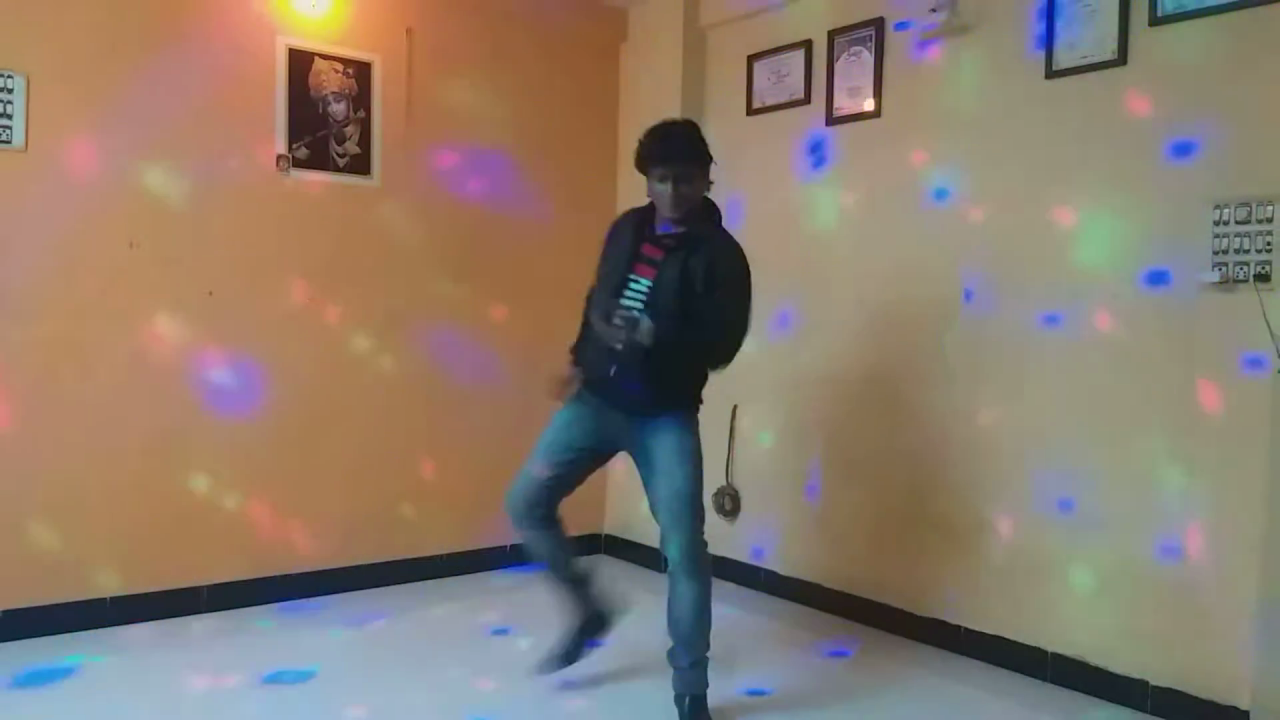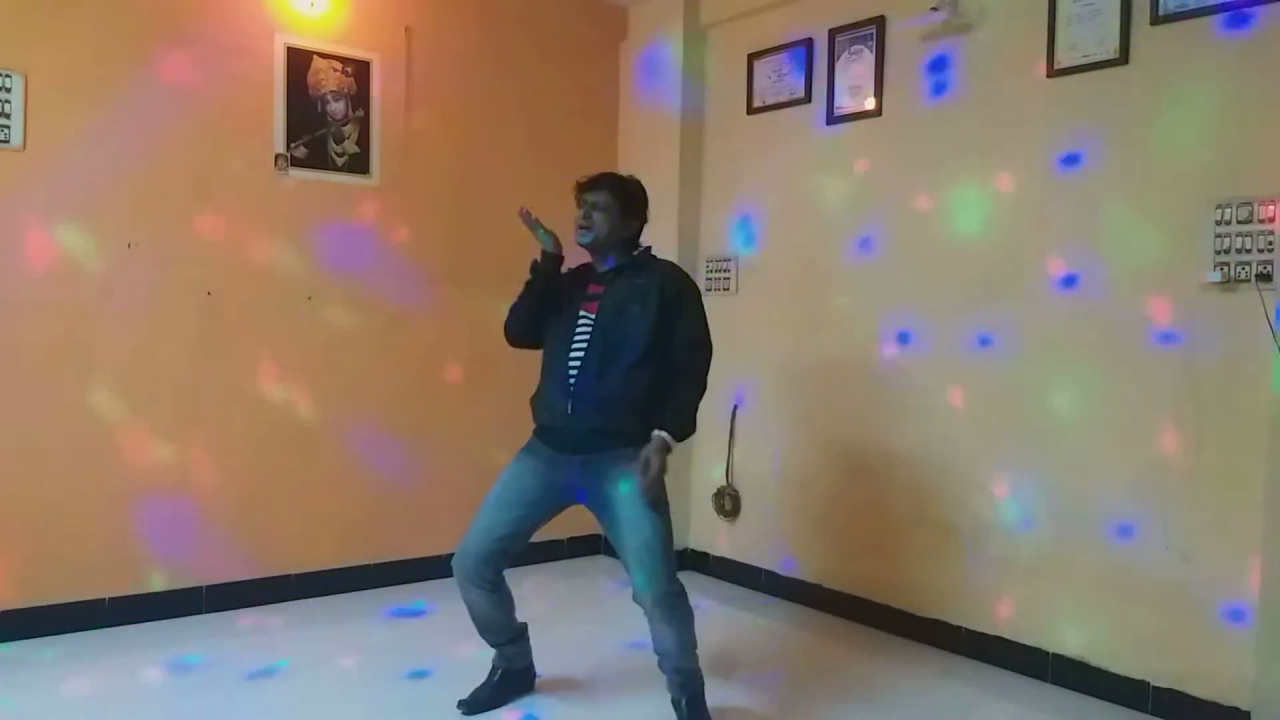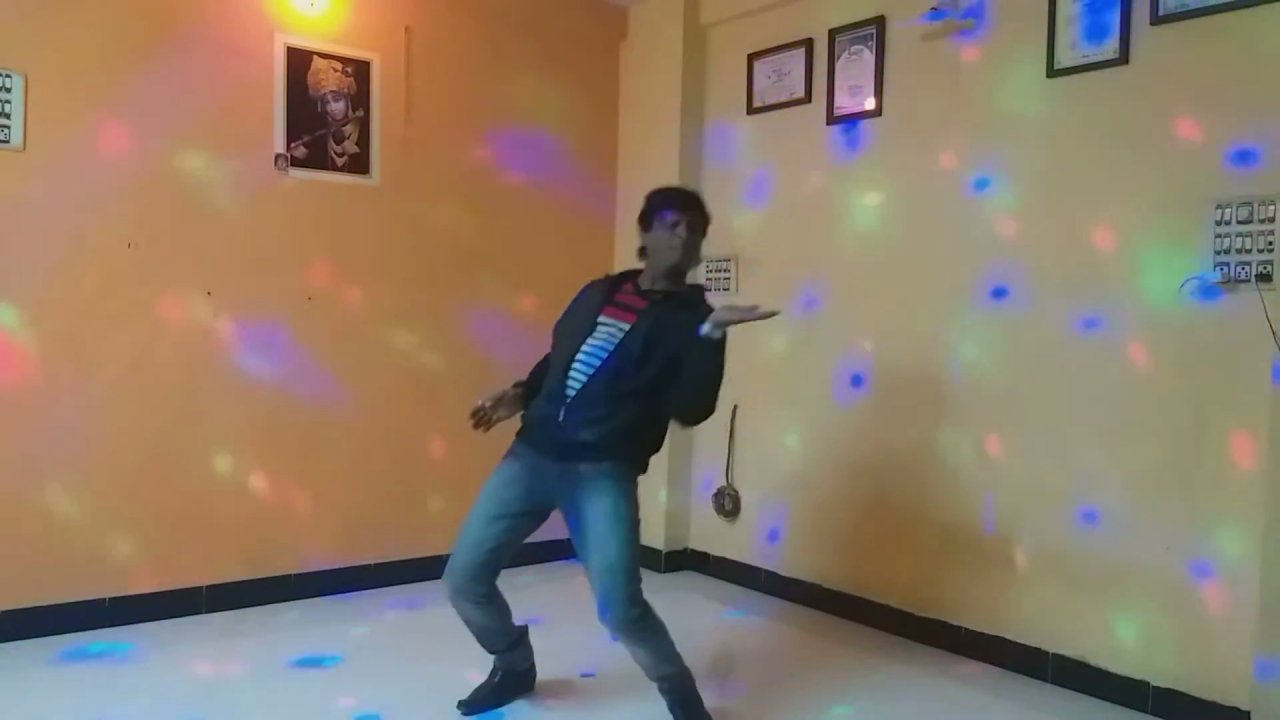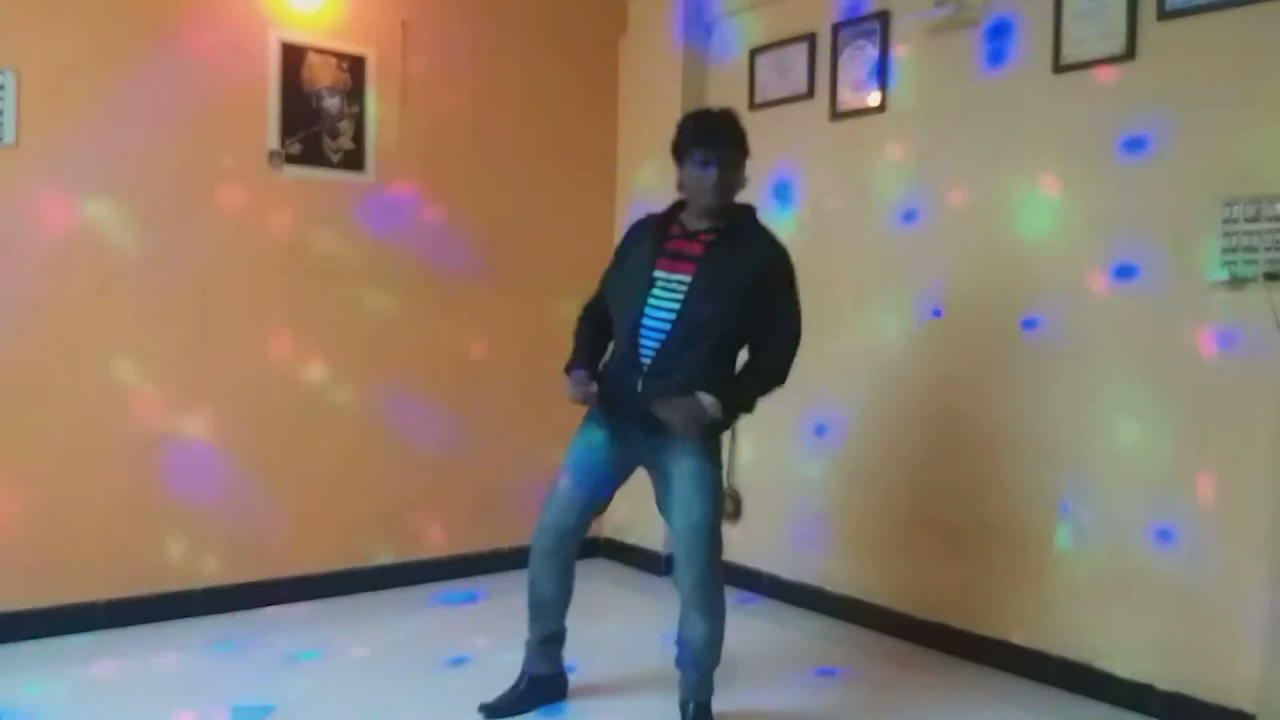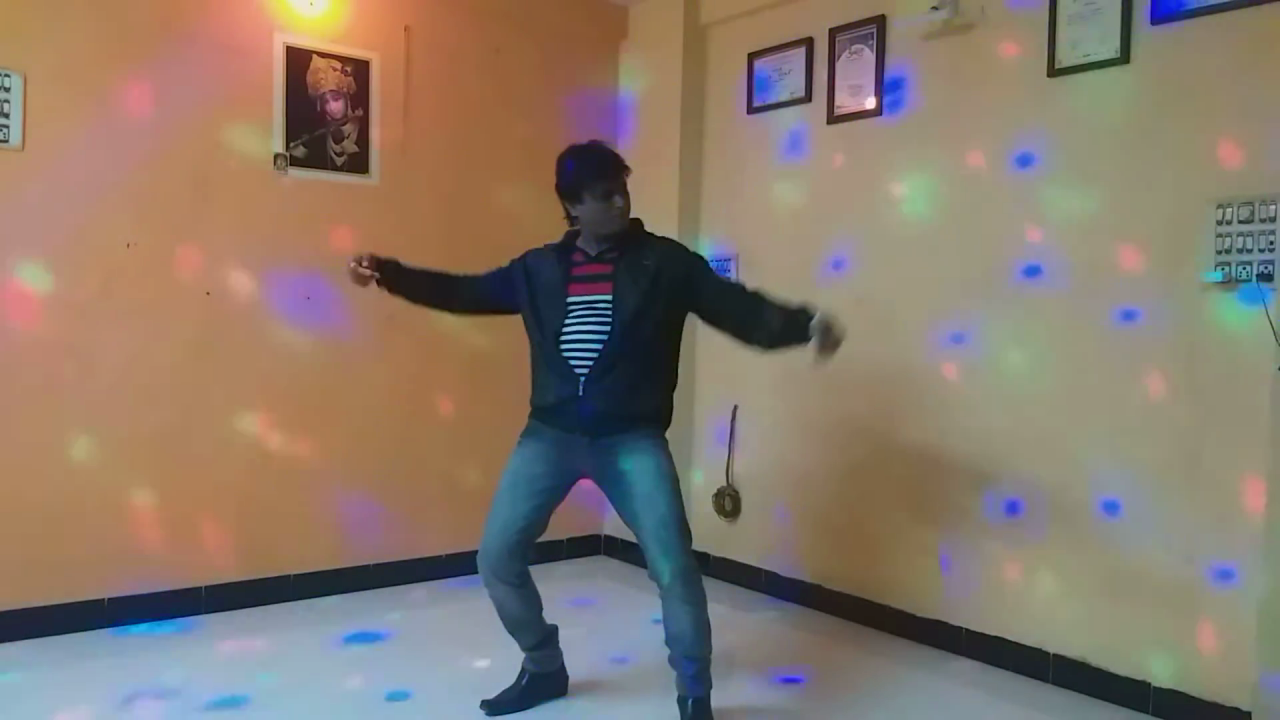
dt=1s
person 1, frame 1
left shoulder: (720, 253)
right shoulder: (626, 230)
left elbow: (721, 344)
left wrist: (651, 334)
right wrist: (580, 358)
left hip: (666, 416)
right hip: (595, 400)
left knee: (682, 549)
right knee: (524, 503)
right ankle: (588, 608)
person 1, frame 2
left shoulder: (665, 283)
right shoulder: (569, 285)
left elbow: (691, 370)
right elbow: (519, 332)
left wrist: (664, 439)
right wrist: (547, 261)
left hip: (621, 458)
right hip: (547, 451)
left knee: (656, 586)
right knee: (472, 563)
right ankle: (514, 665)
person 1, frame 3
left shoulder: (692, 320)
right shoulder: (597, 293)
left elbow: (688, 408)
left wrist: (712, 336)
right wrist: (517, 395)
left hip: (603, 471)
right hip: (530, 454)
left knee: (617, 607)
right knee: (463, 578)
right ankle: (514, 665)
person 1, frame 4
left shoulder: (760, 255)
right shoulder: (643, 236)
left elbow: (773, 352)
right elbow: (599, 315)
left wrist: (713, 401)
right wrist: (580, 369)
left hip: (689, 431)
right hip: (611, 416)
left knee: (697, 572)
right knee: (550, 540)
person 1, frame 5
left shoulder: (664, 262)
right shoulder: (538, 268)
left elbow: (736, 305)
right elbow: (459, 291)
left wrist: (803, 322)
right wrist: (386, 271)
left hip: (633, 438)
right hip: (550, 433)
left knee: (674, 568)
right knee: (497, 556)
right ankle: (543, 667)
